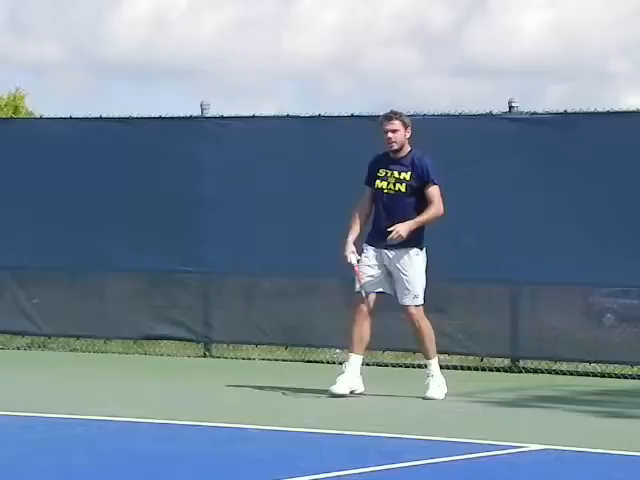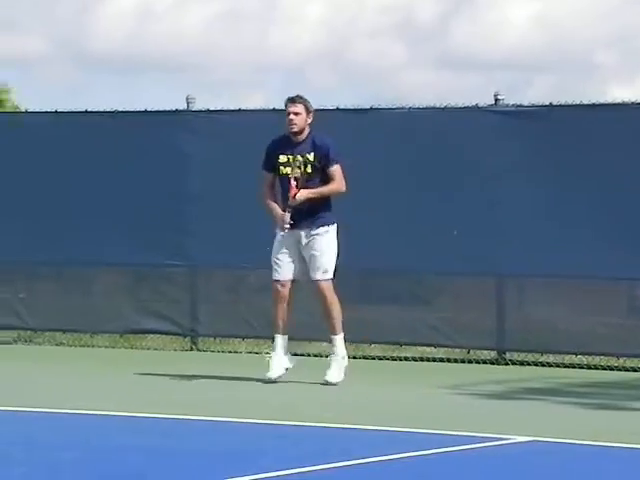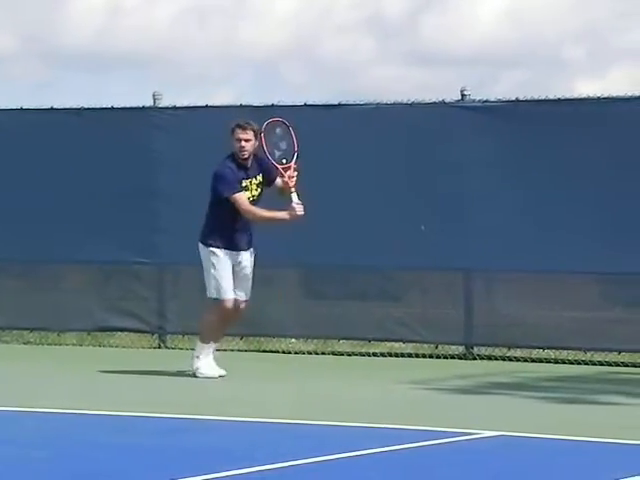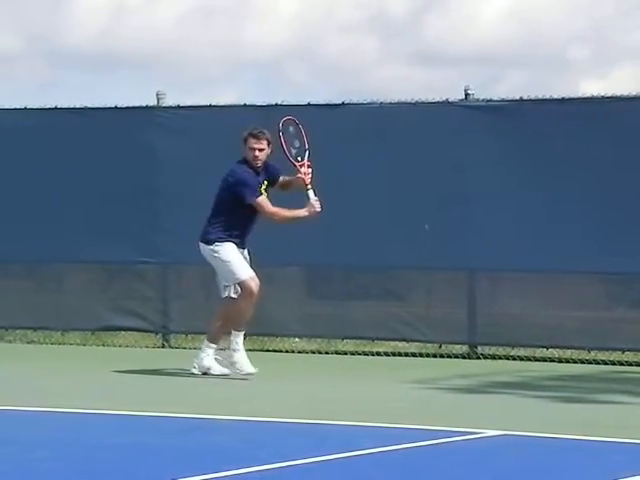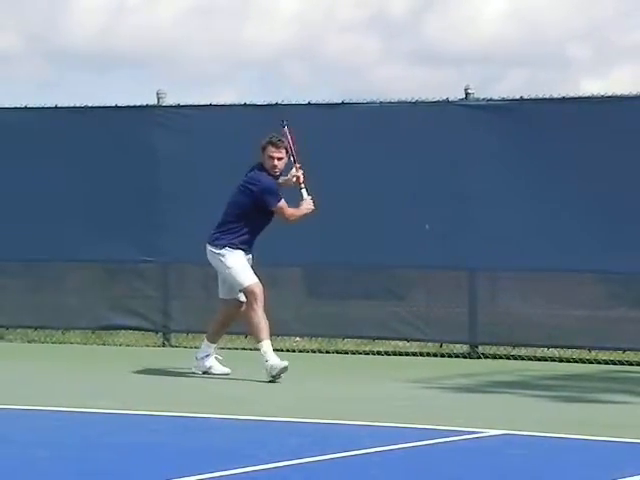
dt=0.7s
person 1, frame 1
left shoulder: (421, 164)
right shoulder: (376, 164)
left elbow: (438, 208)
right elbow: (365, 204)
left wrist: (410, 225)
right wrist: (351, 237)
left hip: (408, 249)
right hip: (375, 247)
left knee: (414, 312)
right knee: (363, 306)
left ankle: (435, 375)
right ankle: (352, 374)
person 1, frame 2
left shoulder: (322, 145)
right shoulder: (275, 147)
left elbow: (340, 185)
right elbow: (268, 188)
left wrist: (308, 193)
right wrist: (276, 212)
left hip: (319, 227)
right hip: (288, 229)
left knee: (324, 288)
right knee: (281, 289)
left ankle: (339, 354)
right ankle: (280, 354)
person 1, frame 3
left shoulder: (262, 164)
right shoulder: (225, 171)
left elbow: (283, 188)
right elbow: (247, 211)
left wrist: (289, 183)
right wrist: (286, 215)
left hip: (244, 246)
right hip: (217, 245)
left knee: (238, 306)
right knee: (224, 304)
left ankle: (207, 354)
right ankle: (200, 357)
person 1, frame 4
left shoulder: (265, 168)
right shoulder: (241, 175)
left elbow: (283, 183)
right elbow: (271, 213)
left wrist: (299, 180)
right wrist: (305, 211)
left hip: (237, 243)
right hip: (218, 241)
left knee: (233, 301)
right knee: (251, 286)
left ankle: (204, 358)
right ankle: (235, 348)
person 1, frame 5
left shoulder: (265, 174)
right shoulder: (264, 183)
right elbow: (288, 215)
left wrist: (286, 179)
right wrist: (305, 208)
left hip: (235, 248)
right hip: (225, 248)
left knee: (234, 305)
right knee: (255, 293)
left ankle: (204, 357)
right ankle: (270, 359)
